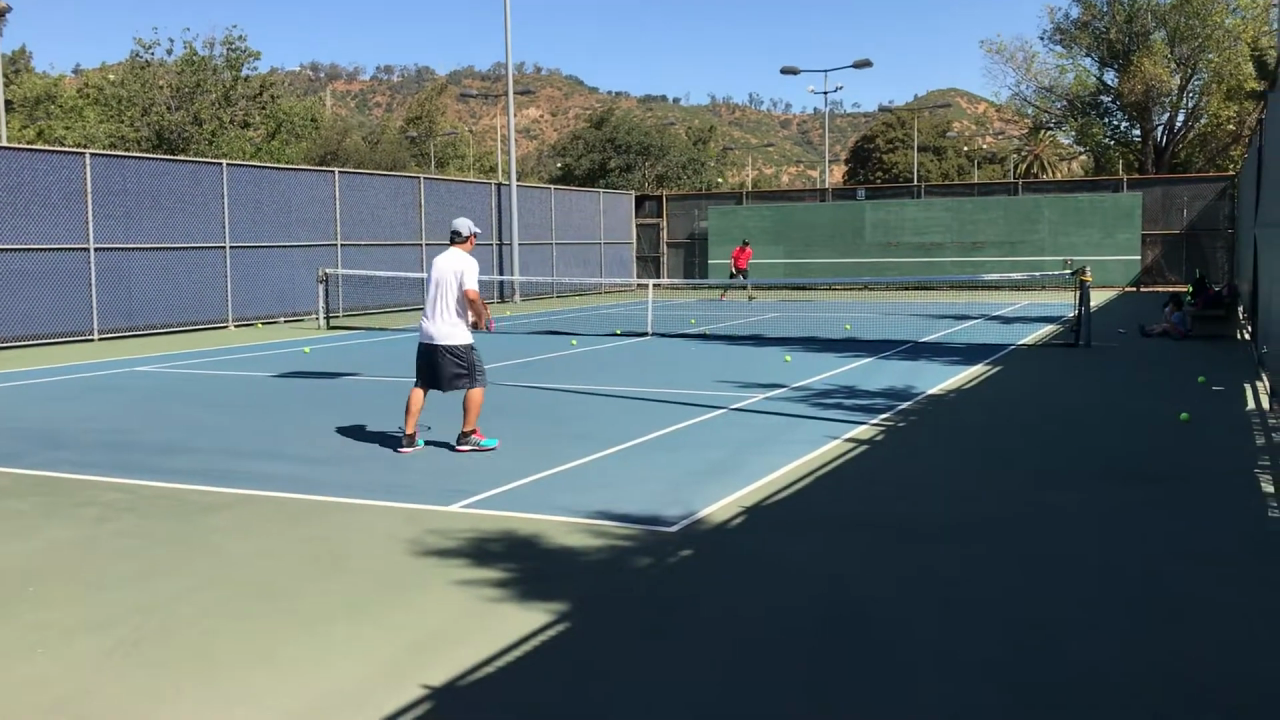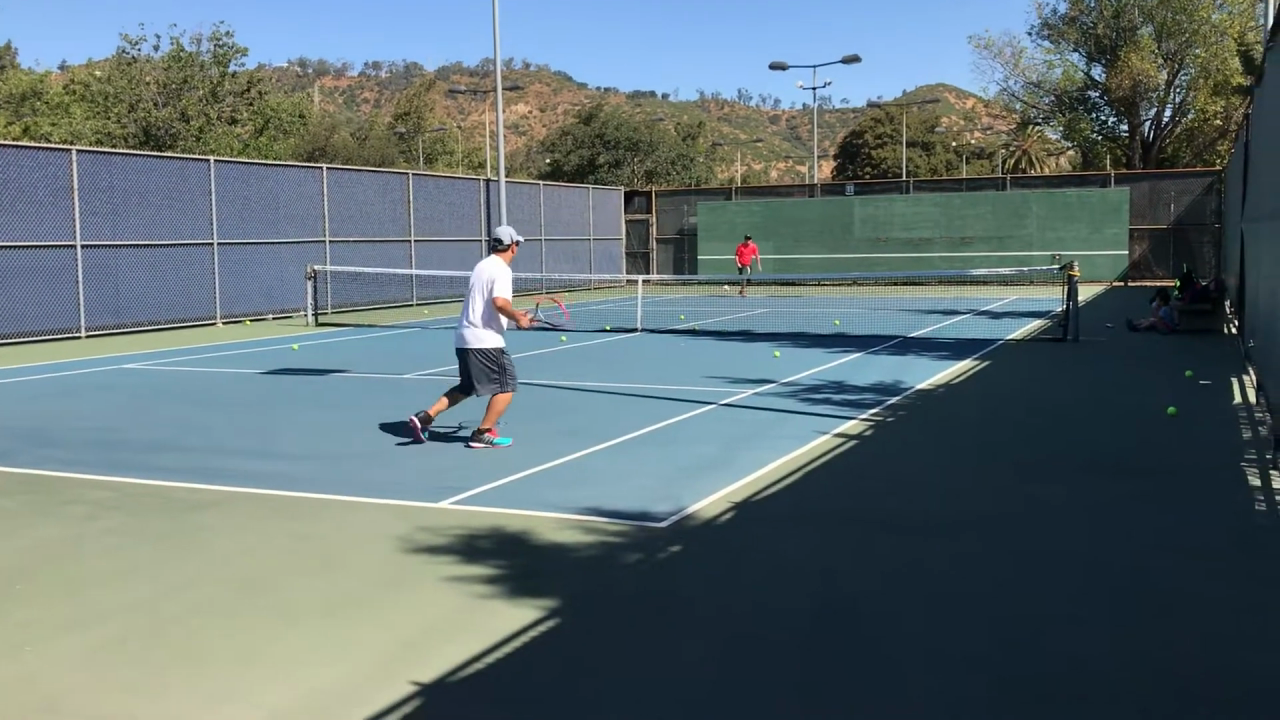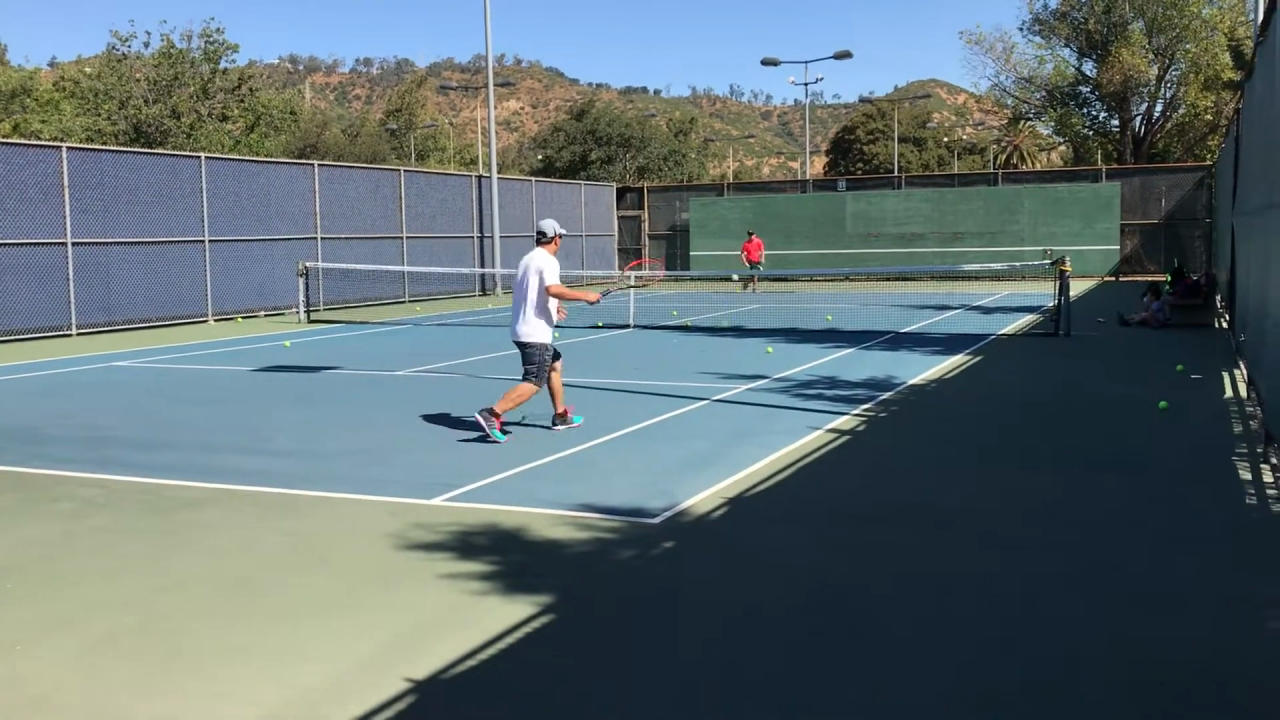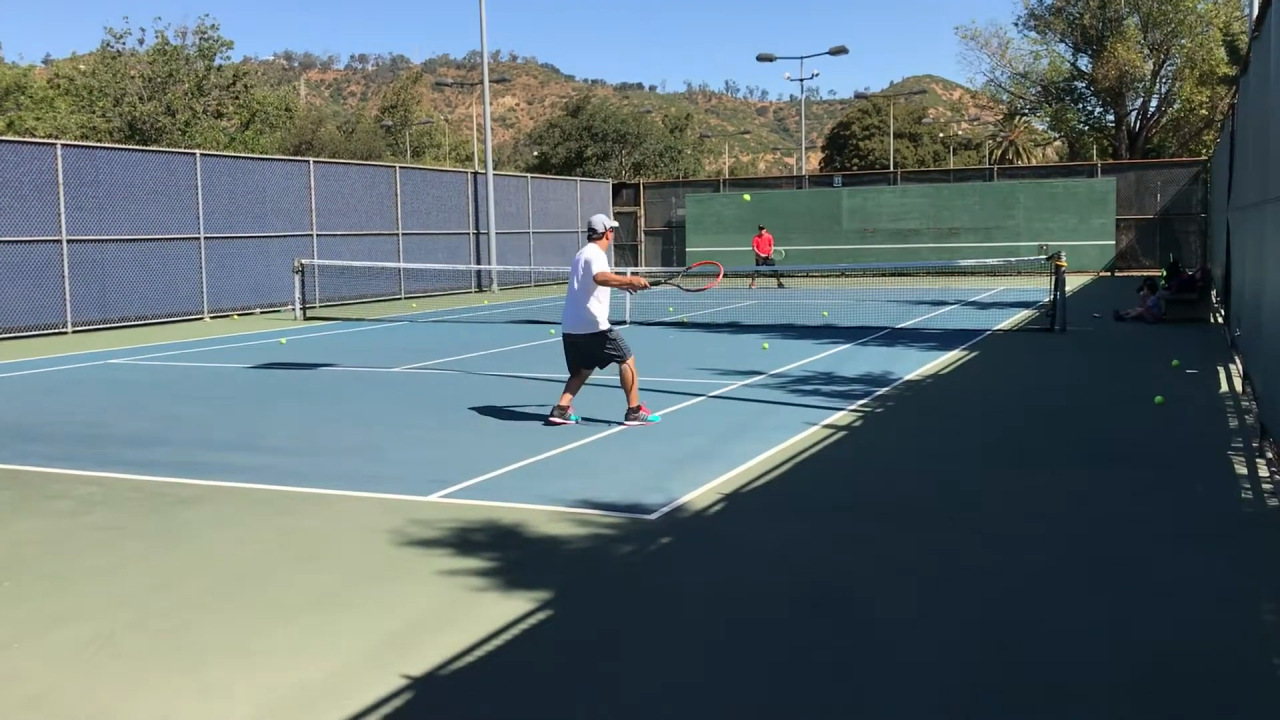
dt=0.3s
person 1, frame 1
left shoulder: (438, 261)
right shoulder: (468, 262)
right elbow: (471, 295)
right wrist: (481, 316)
left hip: (428, 334)
right hip: (455, 336)
left knee: (421, 385)
right knee: (476, 383)
left ankle: (408, 438)
right ankle: (467, 435)
person 1, frame 2
left shoulder: (482, 266)
right shoulder: (502, 270)
right elbow: (500, 303)
left wrist: (514, 314)
right wrist: (518, 318)
left hip: (465, 337)
right hip: (485, 341)
left knee: (467, 387)
right knee: (506, 388)
left ankle: (425, 417)
right ankle: (483, 433)
person 1, frame 3
left shoulder: (528, 259)
right shoulder: (548, 261)
right elbow: (553, 289)
left wrist: (551, 306)
right wrist: (583, 295)
left hip: (523, 330)
right hip: (534, 332)
left knee: (555, 364)
right knee: (533, 382)
left ankle: (561, 416)
right ankle: (491, 414)
person 1, frame 4
left shoulder: (583, 253)
right shoulder: (595, 254)
right elbow: (601, 278)
left wrist: (621, 282)
right wrist: (630, 280)
left hip: (571, 326)
right hip: (591, 326)
left knee: (582, 369)
right knee: (626, 359)
left ankle: (560, 410)
right ankle: (634, 411)
